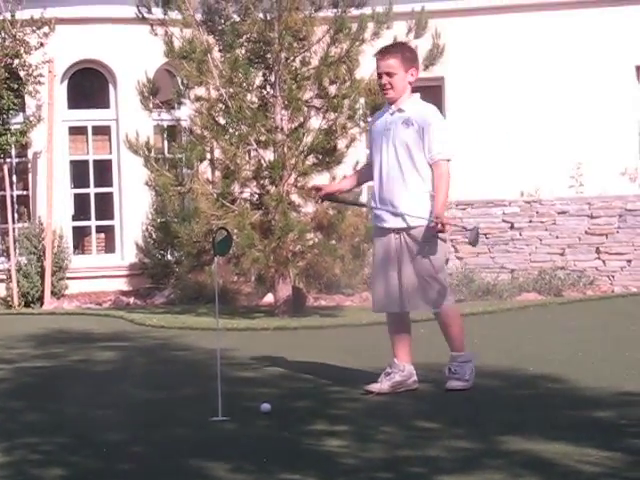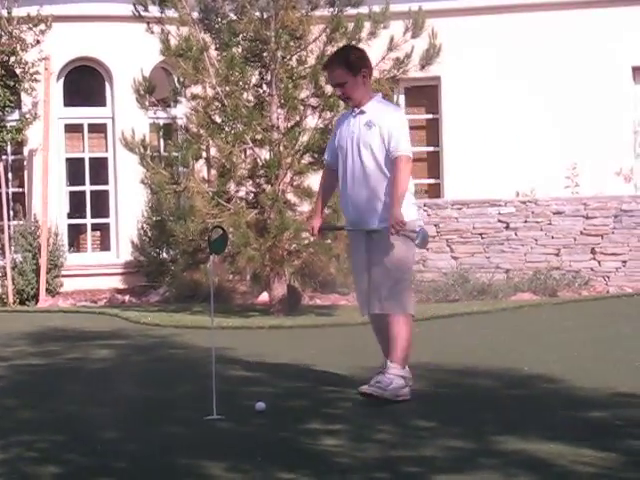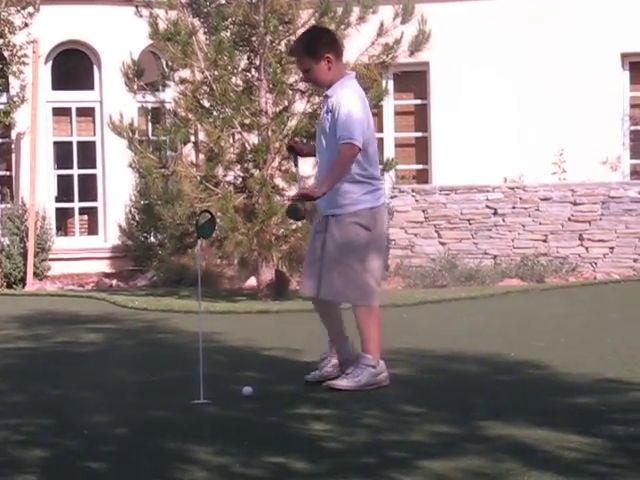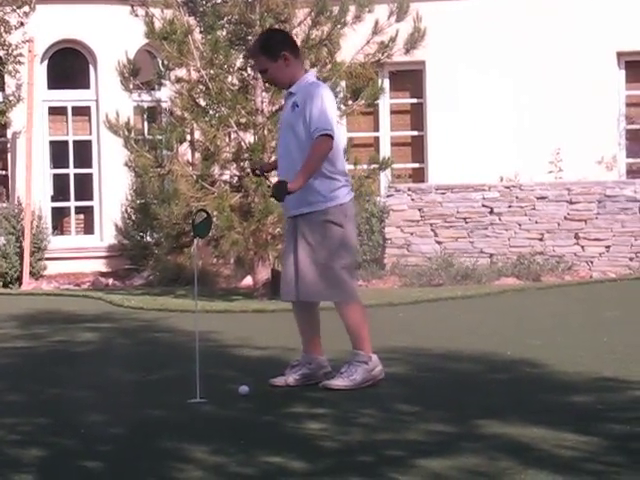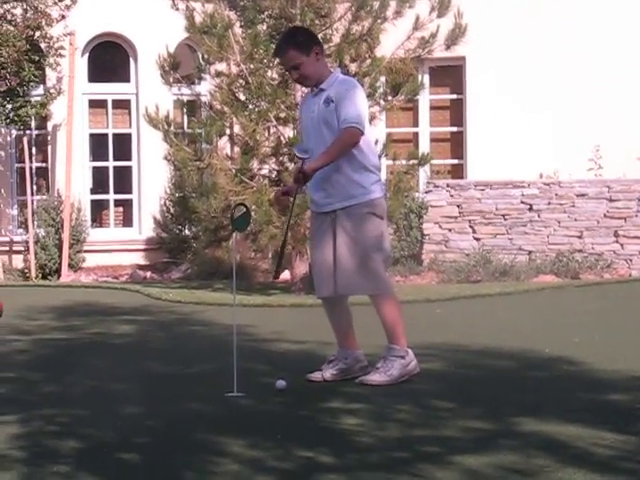
dt=0.5s
person 1, frame 1
left shoulder: (426, 115)
right shoulder: (378, 120)
left elbow: (441, 164)
left wrist: (440, 207)
right wrist: (337, 185)
left hip: (420, 223)
right hip: (386, 223)
left knee: (435, 294)
right knee: (390, 299)
left ankle: (461, 360)
right ankle: (402, 369)
person 1, frame 2
left shoulder: (388, 114)
right shoulder: (342, 123)
left elbow: (403, 162)
right elbow: (331, 169)
left wrist: (395, 207)
right wrist: (318, 211)
left hip: (390, 224)
right hip: (358, 225)
left knee: (393, 298)
right knee: (371, 302)
left ankle: (397, 375)
right ankle: (391, 369)
person 1, frame 3
left shoulder: (347, 97)
right shoulder: (333, 98)
left elbow: (350, 149)
left wrist: (321, 187)
right wrist: (308, 149)
left hip: (356, 208)
right hip: (333, 209)
left knee: (359, 288)
right knee: (317, 285)
left ankle: (372, 364)
right ankle: (341, 351)
person 1, frame 4
left shoulder: (315, 92)
right shoulder: (291, 99)
left elbow: (324, 141)
left wrist: (297, 181)
right wrist: (273, 165)
left hip: (327, 206)
right hip: (300, 208)
left knee: (339, 285)
right knee: (298, 289)
left ankle: (366, 361)
right ankle: (313, 361)
person 1, frame 5
left shoulder: (347, 89)
right shoulder: (306, 103)
left elbow: (353, 133)
left wrist: (317, 164)
right wrist: (293, 187)
left hip: (360, 200)
right hip: (323, 205)
left knee: (373, 278)
right knee: (328, 286)
left ankle: (400, 355)
right ankle: (349, 356)
